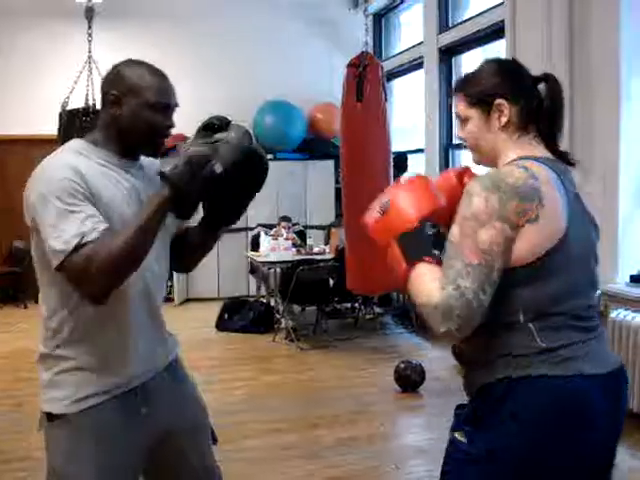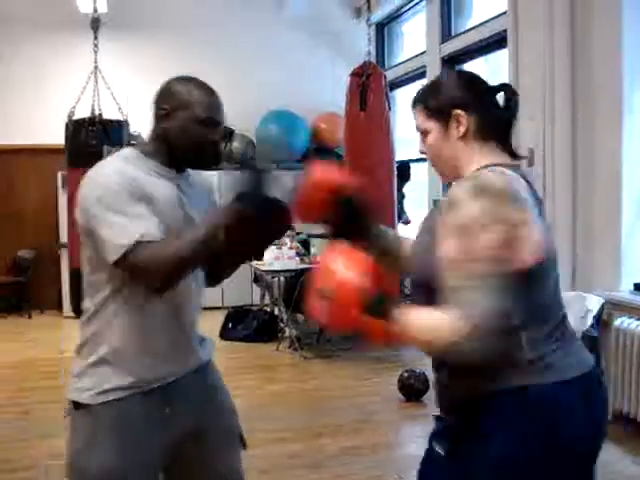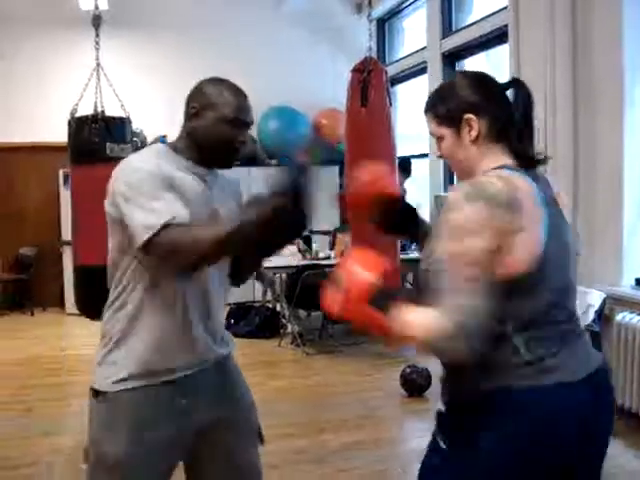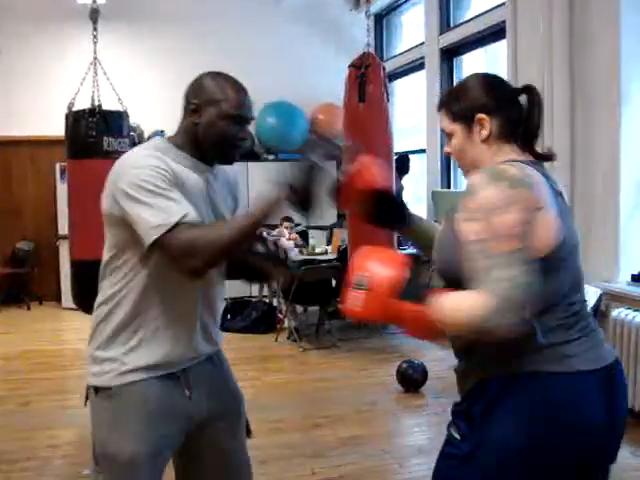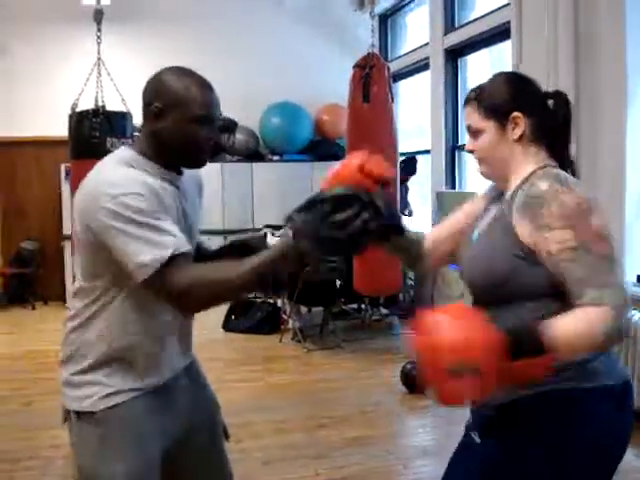
dt=0.5s
person 1, frame 1
left shoulder: (497, 188)
right shoulder: (563, 180)
left elbow: (451, 316)
left wrist: (410, 244)
right wrist: (465, 220)
left hip: (529, 405)
person 1, frame 2
left shoulder: (471, 199)
right shoulder: (510, 184)
left elbow: (468, 334)
right elbow: (431, 265)
left wrist: (376, 312)
right wrist: (361, 230)
left hip: (513, 418)
person 1, frame 3
left shoulder: (477, 201)
right shoulder: (536, 187)
left elbow: (456, 334)
left wrist: (386, 307)
left hip: (513, 417)
right hip: (586, 398)
person 1, frame 4
left shoulder: (494, 188)
right shoulder: (538, 182)
left elbow: (503, 312)
right elbow: (458, 251)
right wrist: (399, 215)
left hip: (526, 405)
person 1, frame 5
left shoulder: (550, 196)
right shoulder: (501, 195)
left elbow: (608, 316)
right elbow: (431, 252)
left wrist: (528, 341)
left hip: (545, 415)
person 2, frame 1
left shoulder: (152, 170)
right shoulder: (62, 175)
right elbow: (96, 279)
left wrist: (217, 216)
right wrist: (168, 194)
left hip: (161, 372)
right hip: (91, 394)
person 2, frame 2
left shoulder: (199, 184)
right shoulder: (112, 180)
right elbow: (153, 273)
left wrist: (251, 232)
right wrist: (235, 212)
left hip: (191, 372)
right hip: (118, 390)
person 2, frame 3
left shoulder: (228, 186)
right shoulder: (140, 173)
right elbow: (184, 255)
left wrist: (275, 231)
right wrist: (275, 203)
left hip: (212, 366)
right hip: (138, 379)
person 2, frame 4
left shoulder: (222, 177)
right shoulder: (141, 170)
right elbow: (197, 253)
right wrist: (284, 194)
left hip: (201, 360)
right hip: (134, 370)
person 2, frame 5
left shoulder: (184, 177)
right shoulder: (118, 189)
right elbow: (186, 289)
left wrist: (235, 257)
right wrist: (294, 245)
left hip: (176, 372)
right hip: (114, 392)
